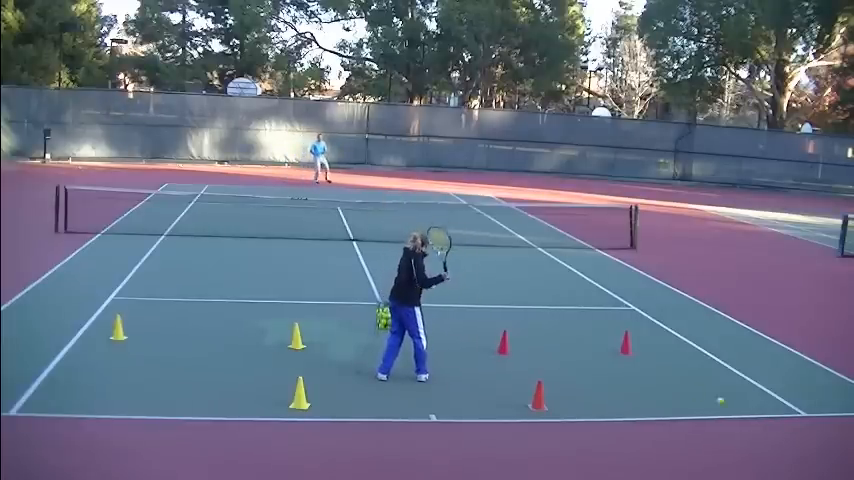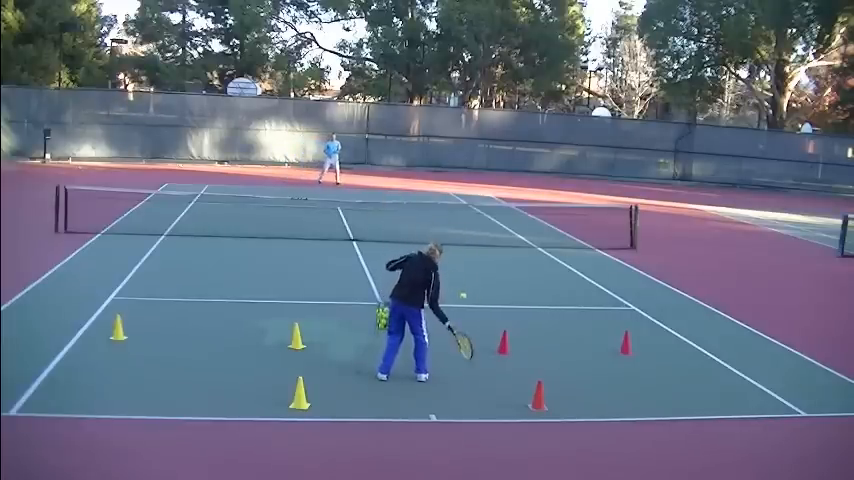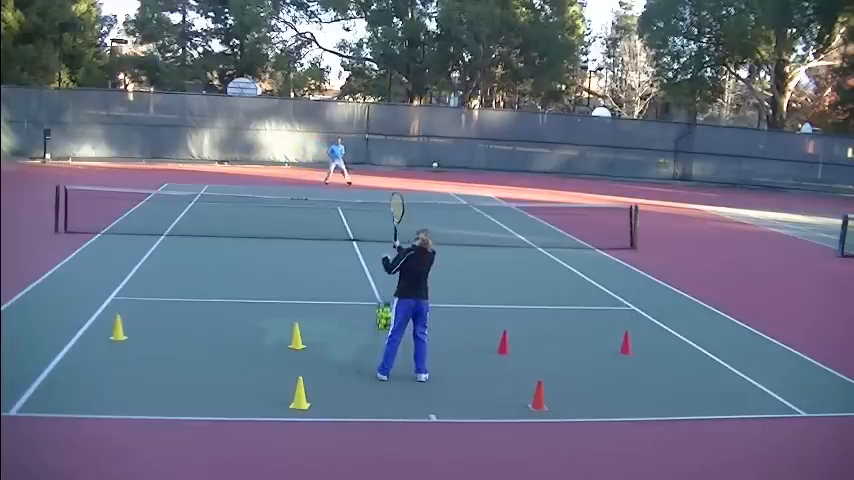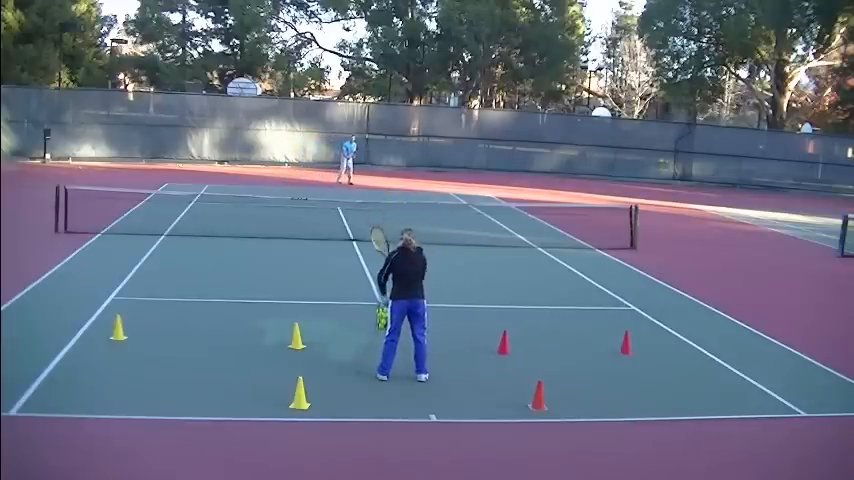
dt=0.4s
person 1, frame 1
left shoulder: (407, 255)
right shoulder: (416, 259)
right elbow: (423, 282)
right wrist: (441, 277)
left hip: (395, 300)
right hip: (409, 304)
left knee: (395, 336)
right knee: (419, 338)
left ankle: (383, 371)
right ankle: (421, 373)
person 1, frame 2
left shoulder: (412, 258)
right shoulder: (433, 272)
left elbow: (389, 266)
right elbow: (432, 301)
left wrist: (406, 265)
right wrist: (444, 320)
left hip: (396, 301)
right hip: (413, 305)
left knee: (394, 336)
right knee: (420, 338)
left ankle: (383, 371)
right ankle: (421, 372)
person 1, frame 3
left shoulder: (408, 253)
right shoulder: (430, 256)
left elbow: (391, 270)
left wrist: (385, 259)
right wrist: (399, 248)
left hip: (403, 299)
right hip: (422, 300)
left knee: (394, 335)
right knee: (421, 336)
left ankle: (383, 372)
right ankle: (421, 372)
person 1, frame 4
left shoulder: (394, 256)
right shoulder: (421, 256)
left elbow: (382, 277)
left wrist: (383, 293)
left hip: (398, 300)
right hip: (418, 300)
left knee: (392, 336)
right knee: (420, 336)
left ankle: (383, 372)
right ankle: (421, 373)
